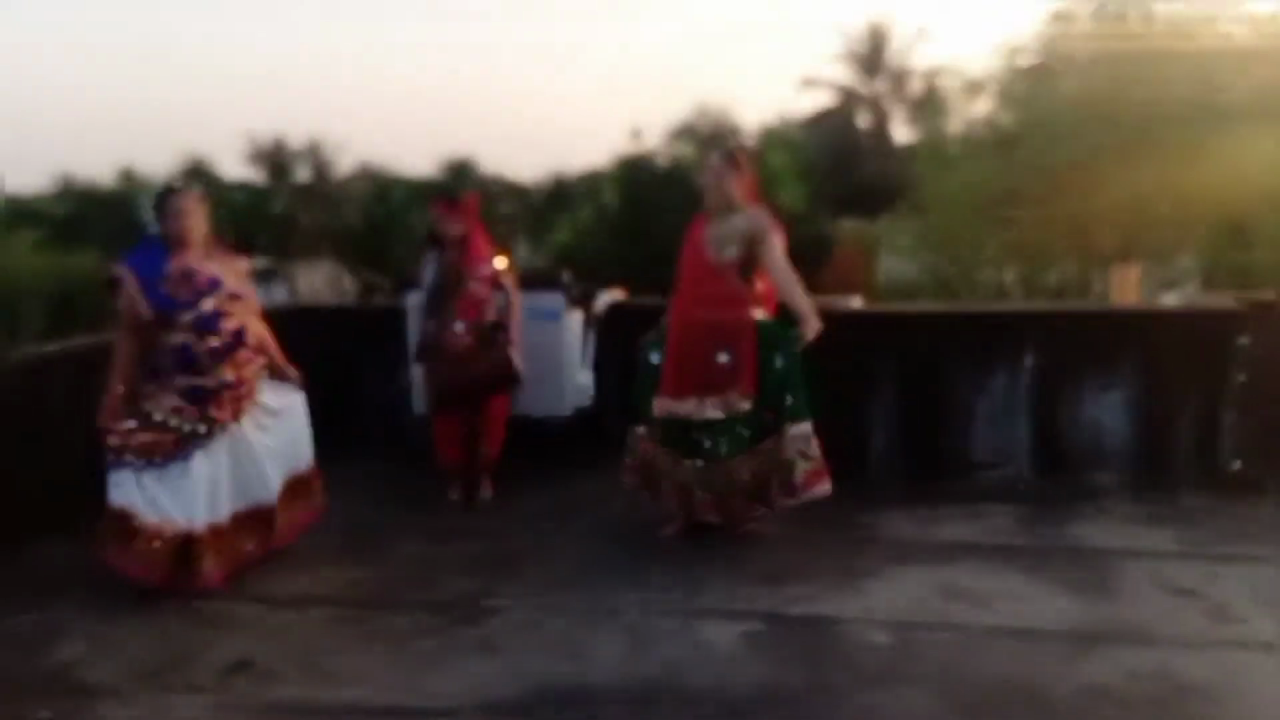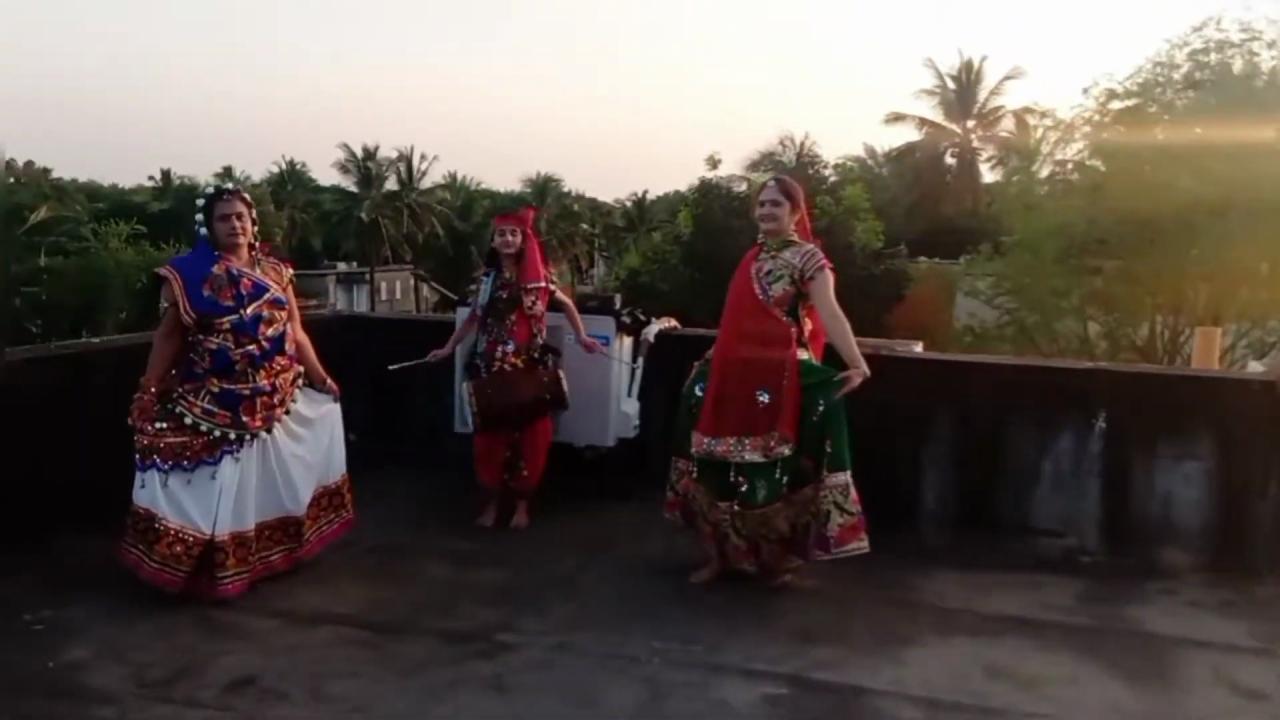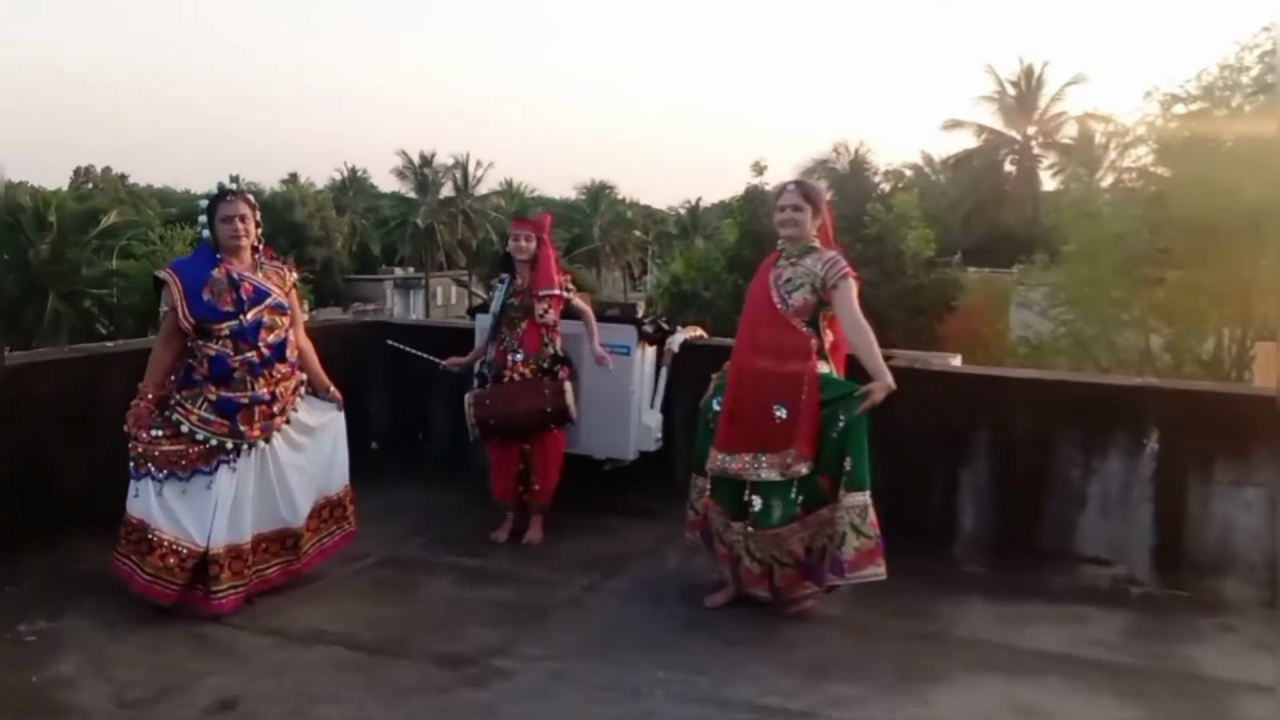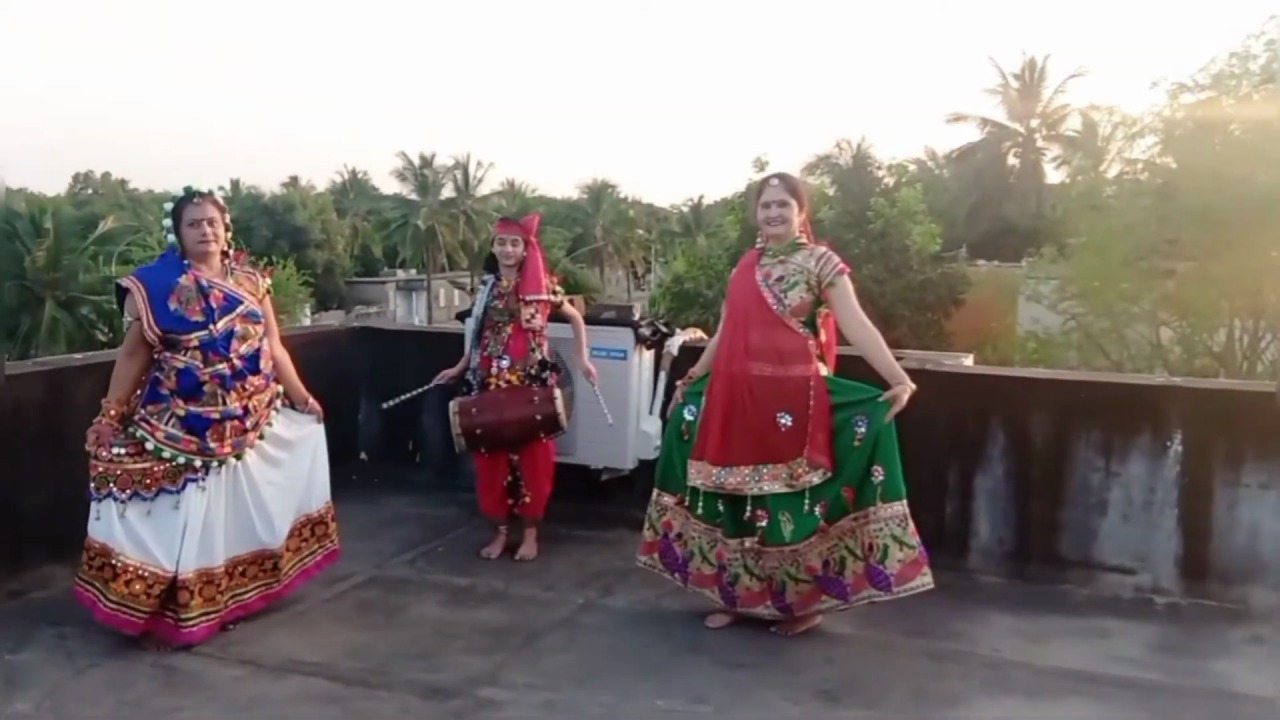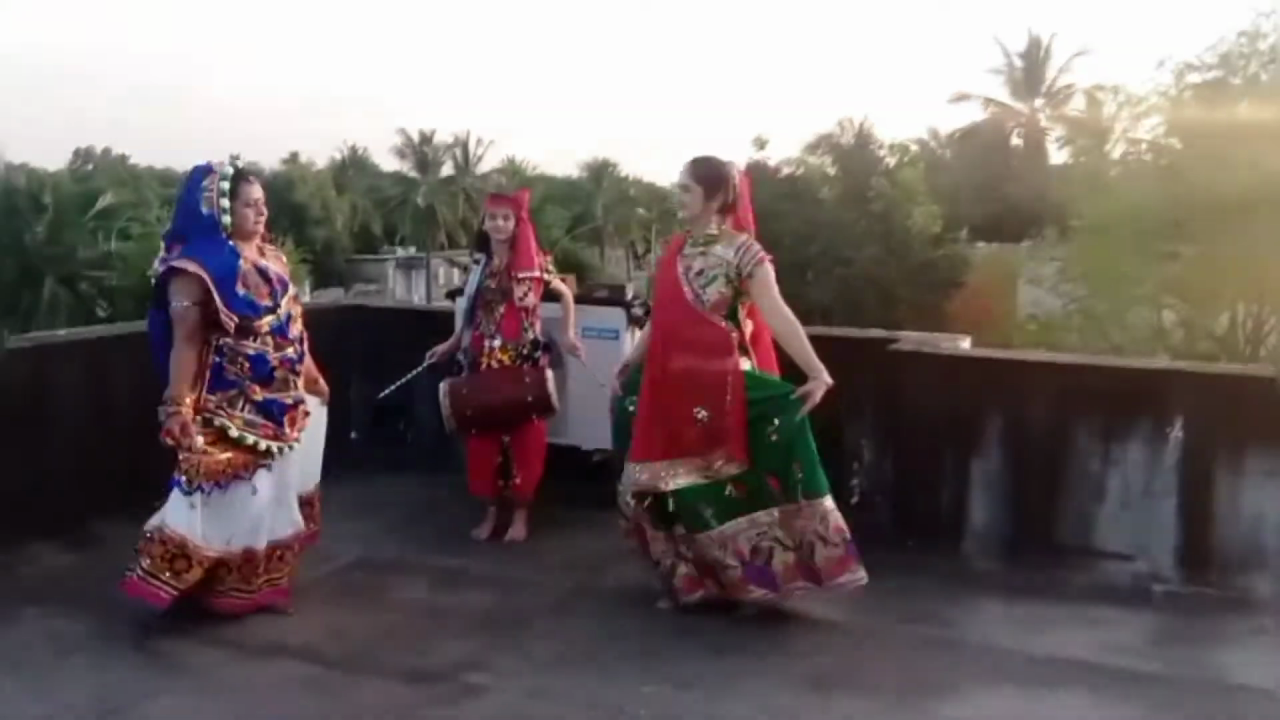
dt=1s
person 1, frame 1
left shoulder: (231, 266)
right shoulder: (144, 273)
left elbow: (255, 324)
right elbow: (129, 336)
left wrist: (282, 367)
right wrist: (115, 394)
left hip: (237, 393)
right hip: (179, 399)
left knee: (240, 475)
right knee: (189, 483)
left ankle: (242, 545)
right ankle: (193, 560)
person 1, frame 2
left shoulder: (276, 272)
right shoulder: (189, 274)
left elbow: (295, 332)
right elbow: (169, 336)
left wrist: (321, 380)
right wrist: (148, 395)
left hip: (273, 401)
right hip: (212, 404)
left knee: (267, 483)
right knee: (217, 487)
left ankle: (267, 555)
right ankle: (219, 567)
person 1, frame 3
left shoulder: (280, 276)
right shoulder: (189, 277)
left elbow: (298, 338)
right elbow: (169, 342)
left wrist: (323, 386)
right wrist: (146, 401)
left hip: (274, 409)
right hip: (211, 411)
left knee: (266, 494)
right knee: (217, 496)
left ankle: (262, 570)
right ankle: (214, 582)
person 1, frame 4
left shoulder: (251, 282)
right shoulder: (154, 285)
left elbow: (273, 347)
right elbow: (133, 355)
left wrist: (301, 398)
right wrist: (110, 417)
left hip: (246, 423)
right hip: (180, 428)
left knee: (238, 514)
right knee: (180, 518)
left ankle: (228, 602)
right ankle: (171, 616)
person 1, frame 5
left shoulder: (272, 258)
right shoulder: (197, 267)
left elbow: (291, 326)
right elbow: (186, 341)
left wrist: (311, 375)
right wrist: (180, 408)
left hip: (276, 403)
right hip: (227, 408)
left knee: (273, 494)
right knee: (228, 499)
left ankle: (261, 584)
right ankle: (202, 585)
person 2, frame 1
left shoulder: (755, 221)
right shoulder: (700, 224)
left elbow: (779, 272)
left wrist: (808, 318)
right wrist: (668, 327)
left hip: (735, 337)
right hip: (691, 337)
left knee: (734, 424)
right knee: (687, 424)
left ankle: (740, 506)
right ankle: (687, 506)
person 2, frame 2
left shoulder: (808, 257)
right shoulder: (752, 257)
left elbow: (829, 313)
left wrist: (857, 365)
right wrist: (712, 360)
left hip: (781, 376)
right hip: (734, 374)
left knee: (776, 468)
right knee: (723, 466)
left ankle: (777, 557)
right ankle: (723, 552)
person 2, frame 3
left shoulder: (830, 265)
right shoulder: (770, 264)
left elbow: (853, 323)
left wrist: (881, 376)
right wrist: (726, 375)
left hip: (800, 390)
right hip: (752, 389)
left knee: (794, 483)
right knee: (744, 480)
left ankle: (798, 582)
right ankle: (742, 575)
person 2, frame 4
left shoulder: (821, 262)
right shoulder: (745, 266)
left elbow: (856, 325)
right elbow: (725, 333)
left wrist: (898, 379)
right wrist: (691, 379)
left hip: (794, 396)
right hip: (738, 395)
left knee: (796, 496)
right knee: (737, 495)
left ankle: (805, 600)
right ankle: (739, 594)
person 2, frame 5
left shoulder: (742, 251)
right shoulder: (675, 249)
left elbow: (776, 316)
left wrist: (816, 373)
right wrist: (631, 365)
left hip: (722, 385)
right hip: (670, 385)
left knee: (728, 484)
right knee: (668, 483)
left ankle: (755, 577)
right ankle: (688, 579)
person 3, frame 1
left shoulder: (485, 258)
right shoulder: (434, 262)
left elbow: (510, 292)
right elbow: (429, 307)
left wrist: (512, 333)
right wrist: (426, 345)
left hip: (481, 347)
right hip: (445, 349)
left knee: (487, 411)
right knee: (449, 412)
left ankle: (485, 477)
right ankle: (455, 478)
person 3, frame 2
left shoulder: (539, 275)
right shoulder: (486, 278)
left elbow: (566, 303)
right elbow: (473, 317)
left wrist: (582, 336)
right wrist: (448, 348)
left hip: (530, 367)
right hip: (492, 365)
left knee: (530, 434)
right knee: (491, 433)
left ankle: (522, 504)
right ankle: (491, 503)
person 3, frame 3
left shoulder: (555, 281)
right shoulder: (502, 283)
left elbow: (584, 312)
left wrist: (596, 347)
right wrist: (469, 358)
left hip: (543, 374)
right hip: (505, 373)
left knee: (542, 445)
right knee: (504, 444)
left ankle: (537, 519)
right ankle: (508, 516)
person 3, frame 4
left shoulder: (542, 285)
right shoulder: (485, 287)
left elbow: (575, 318)
left wrist: (583, 360)
right wrist: (460, 367)
left hip: (531, 382)
right hip: (490, 381)
left knee: (532, 455)
right knee: (492, 455)
left ankle: (530, 533)
right ankle: (500, 530)
person 3, frame 5
left shoulder: (535, 262)
right shoulder: (479, 265)
left elbow: (565, 295)
right elbow: (473, 314)
left wrist: (569, 335)
right wrist: (451, 344)
left hip: (523, 361)
right hip: (483, 361)
left knee: (523, 435)
right knee: (484, 435)
left ankle: (520, 514)
right ankle: (490, 511)
